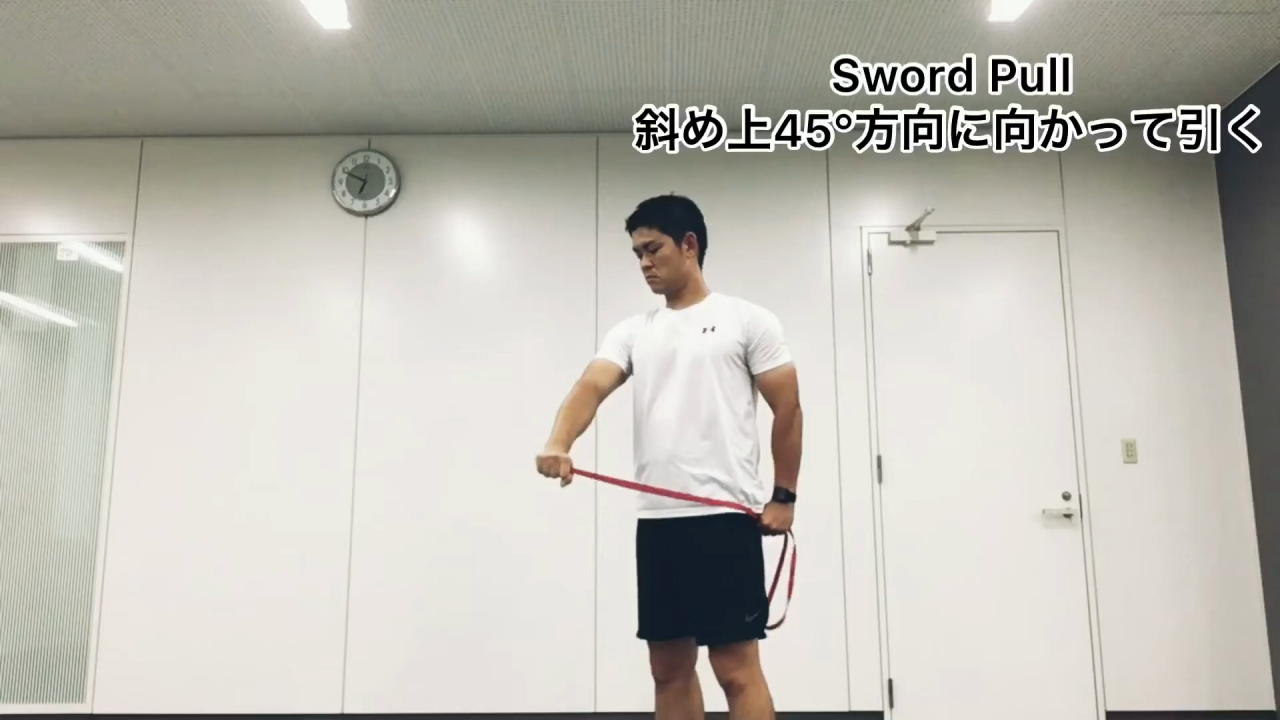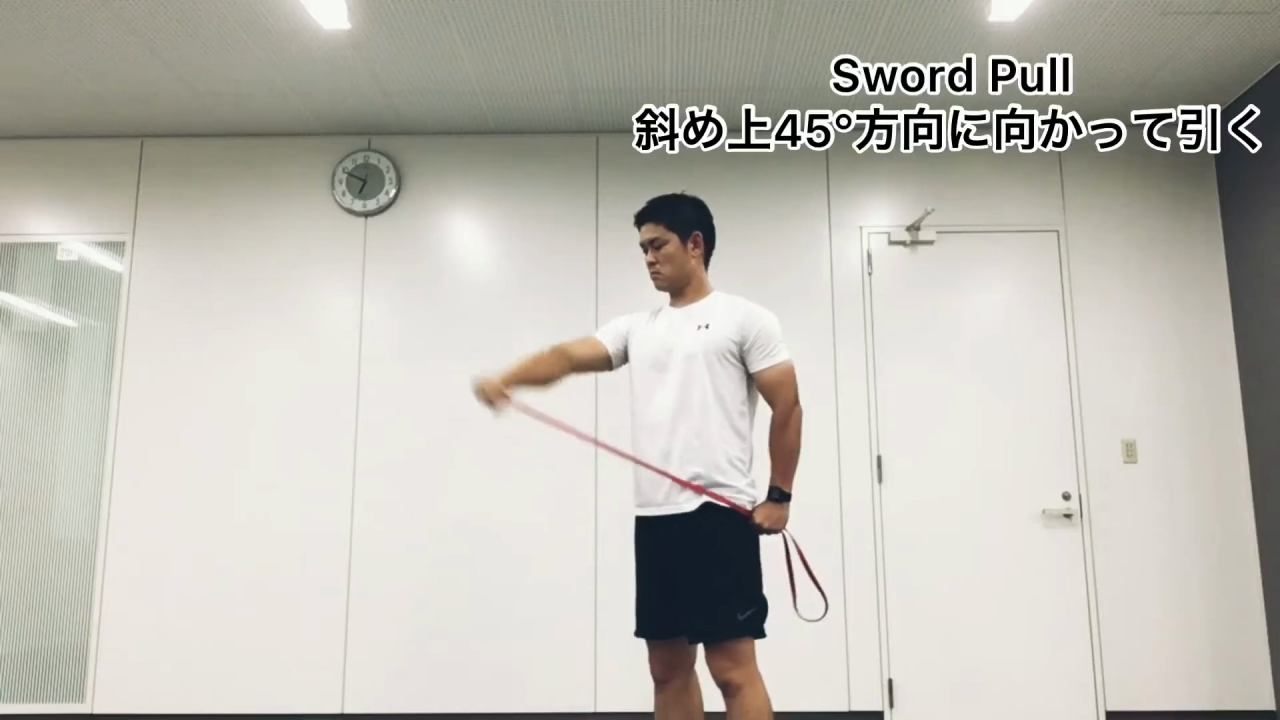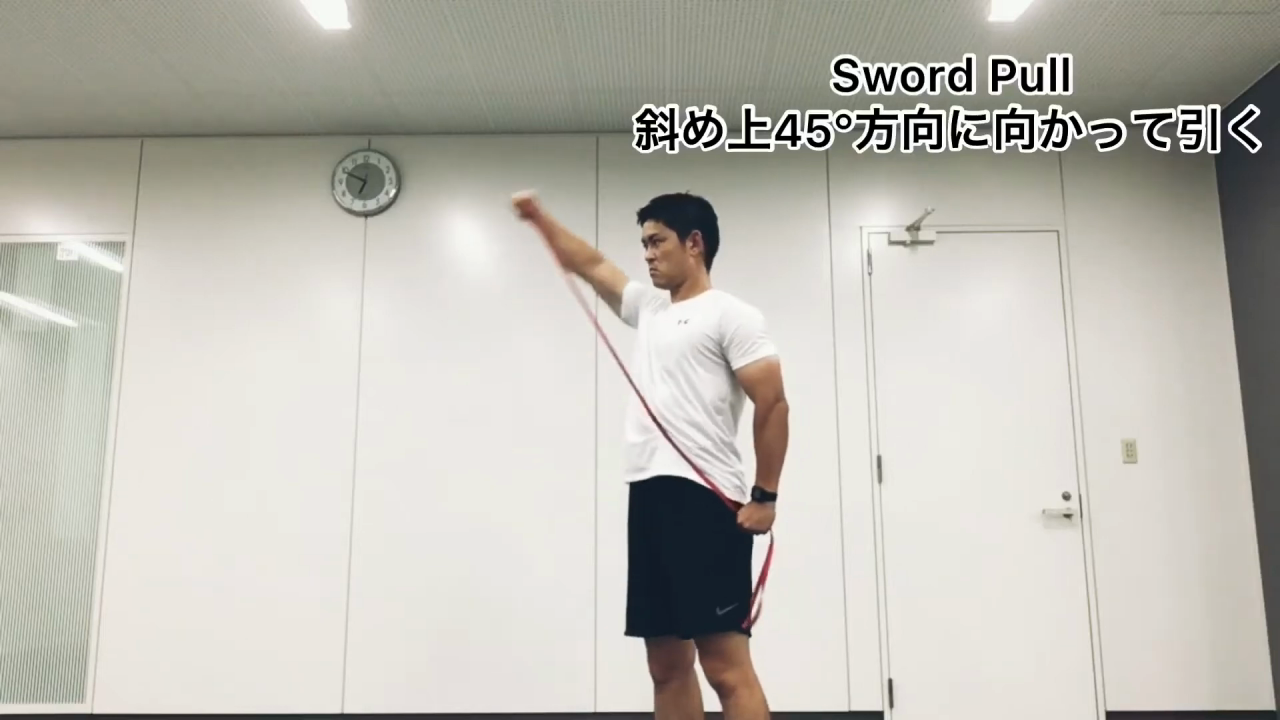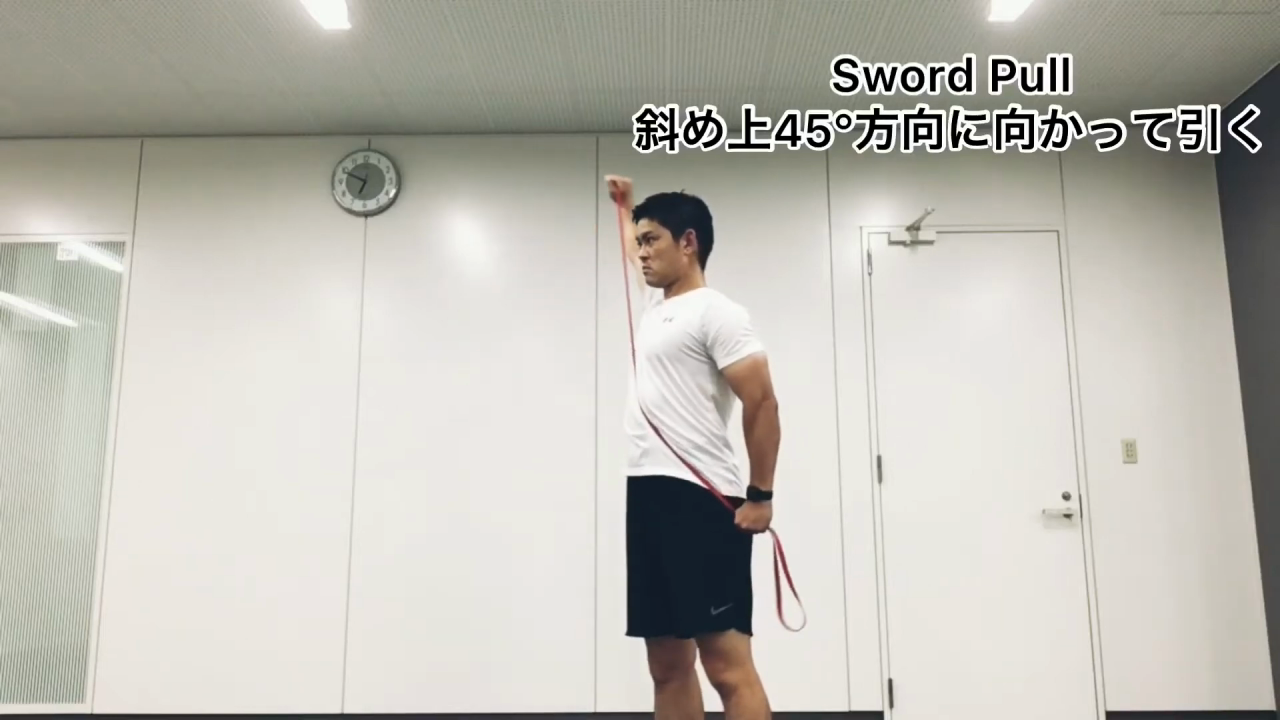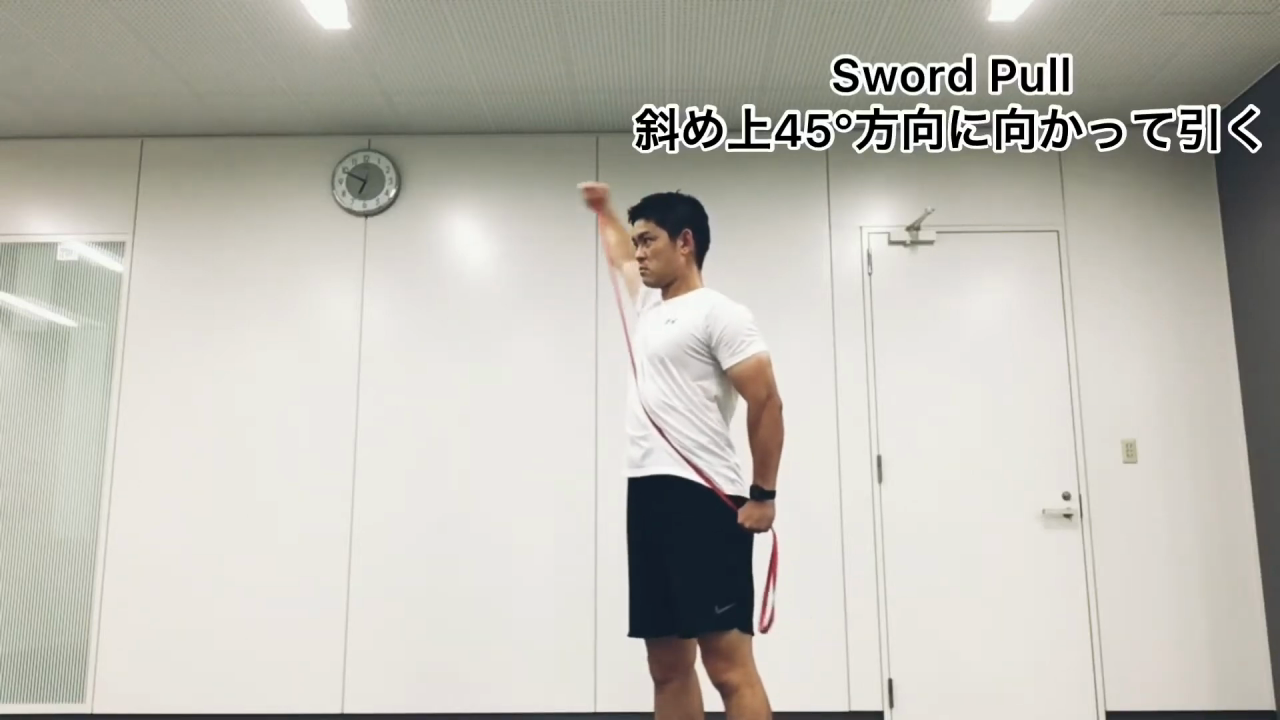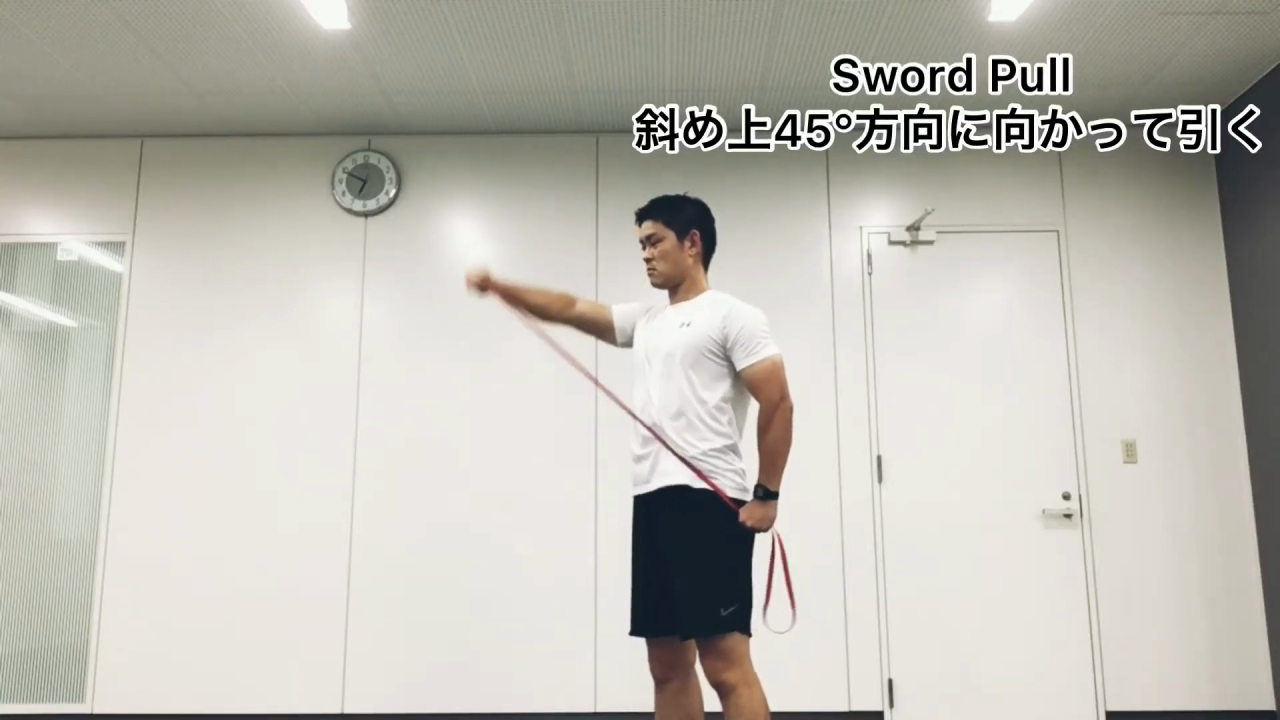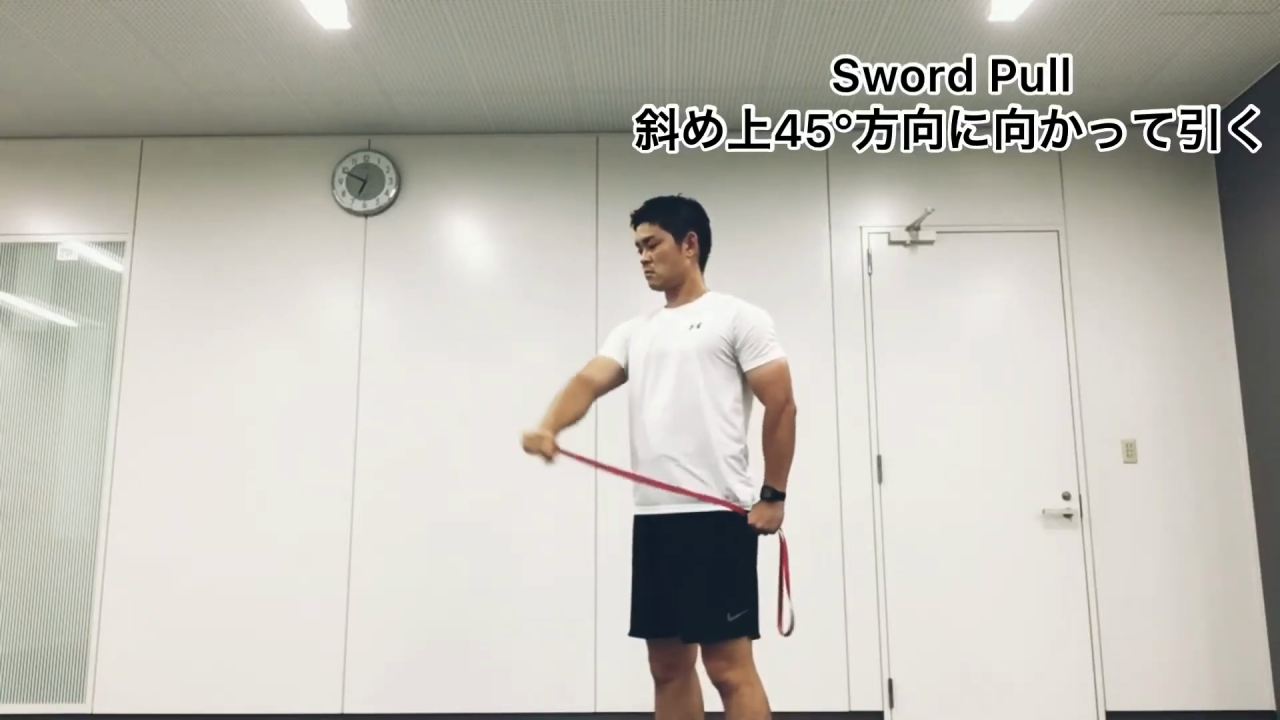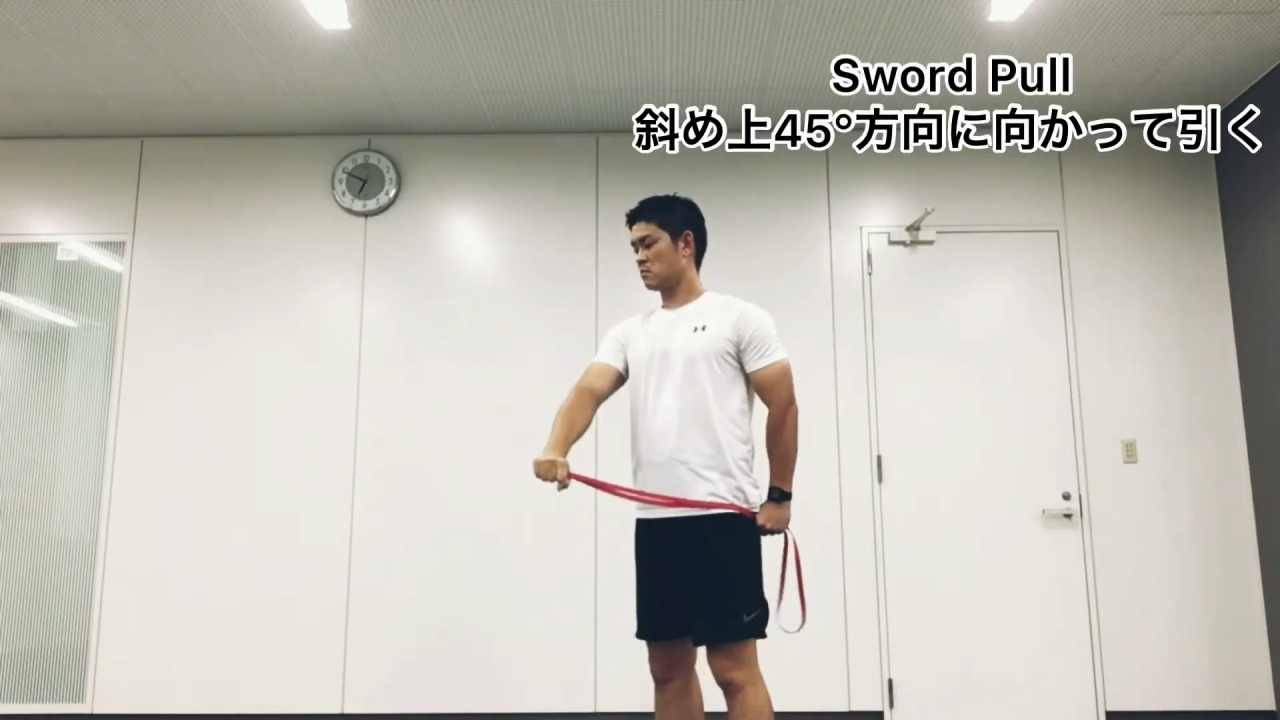
dt=0.4s
person 1, frame 1
left shoulder: (747, 320)
right shoulder: (633, 332)
left elbow: (788, 409)
right elbow: (590, 388)
left wrist: (784, 496)
right wrist: (559, 444)
left hip: (724, 517)
right hip: (656, 520)
left knee: (736, 667)
right knee: (669, 668)
person 1, frame 2
left shoulder: (745, 319)
right shoulder: (638, 326)
left elbow: (788, 407)
right elbow: (567, 357)
left wrist: (778, 496)
right wrist: (508, 380)
left hip: (717, 514)
right hip: (655, 516)
left knee: (733, 668)
right knee: (669, 667)
person 1, frame 3
left shoulder: (730, 316)
right shoulder: (650, 308)
left elbow: (773, 405)
right elbow: (591, 265)
left wrist: (764, 496)
right wrist: (539, 218)
left hip: (704, 501)
right hip: (649, 498)
left knee: (726, 664)
right knee: (667, 663)
person 1, frame 4
left shoulder: (715, 313)
right shoulder: (656, 303)
left elbow: (761, 403)
right elbow: (635, 251)
left wrist: (760, 496)
right wrist: (623, 204)
left hip: (700, 500)
right hip: (647, 497)
left knee: (726, 663)
right knee: (668, 665)
person 1, frame 5
left shoulder: (717, 313)
right shoulder: (652, 304)
left elbow: (766, 403)
right elbow: (620, 258)
left wrist: (762, 494)
right wrist: (603, 210)
left hip: (702, 501)
right hip: (649, 497)
left knee: (727, 662)
right knee: (668, 664)
person 1, frame 6
left shoulder: (732, 316)
right shoulder: (646, 319)
left elbow: (778, 404)
right elbow: (572, 309)
left wrist: (766, 495)
right wrist: (500, 286)
left hip: (707, 504)
right hip: (653, 503)
left knee: (726, 664)
right knee: (668, 664)
person 1, frame 7
left shoulder: (738, 318)
right shoulder: (636, 331)
left elbow: (782, 407)
right elbow: (587, 382)
left wrist: (773, 496)
right wrist: (547, 426)
left hip: (717, 515)
right hip: (653, 516)
left knee: (730, 666)
right knee: (669, 666)
person 1, frame 8
left shoulder: (739, 319)
right shoulder: (628, 333)
left elbow: (783, 407)
right elbow: (588, 391)
left wrist: (779, 496)
right wrist: (556, 449)
left hip: (722, 517)
right hip: (654, 521)
left knee: (733, 668)
right knee: (668, 667)
